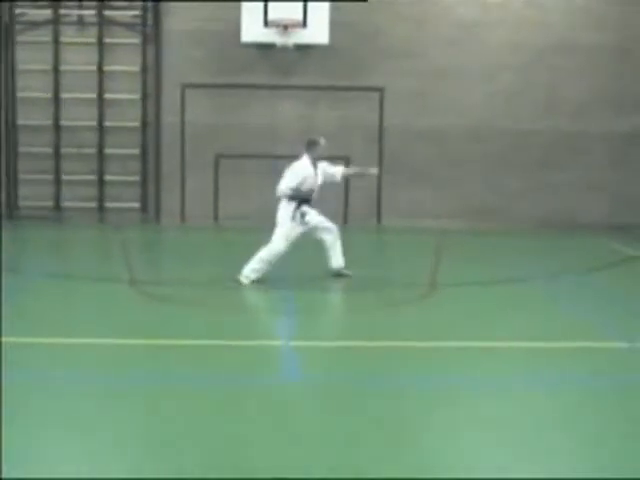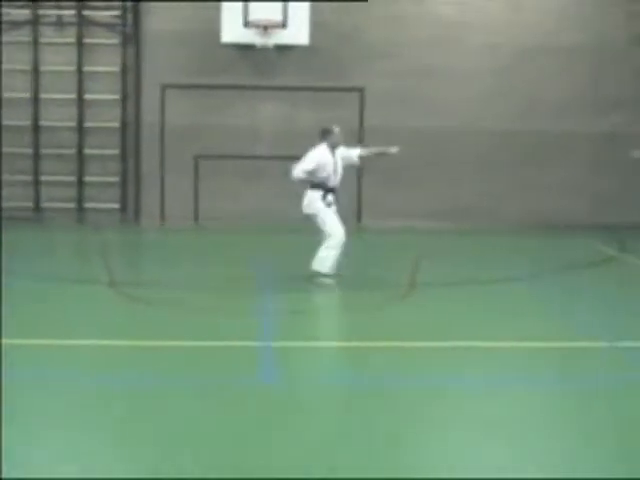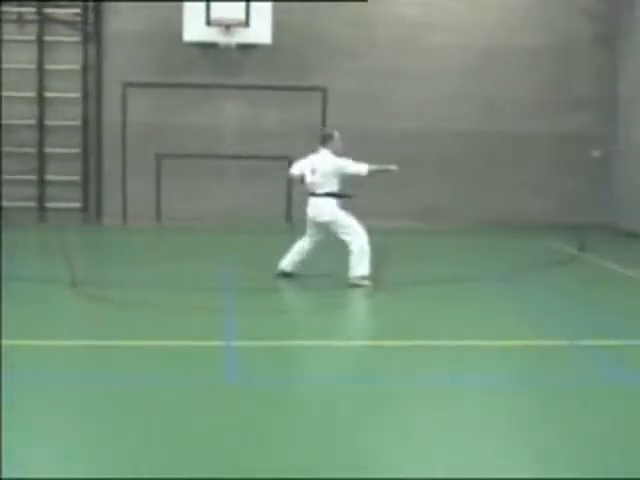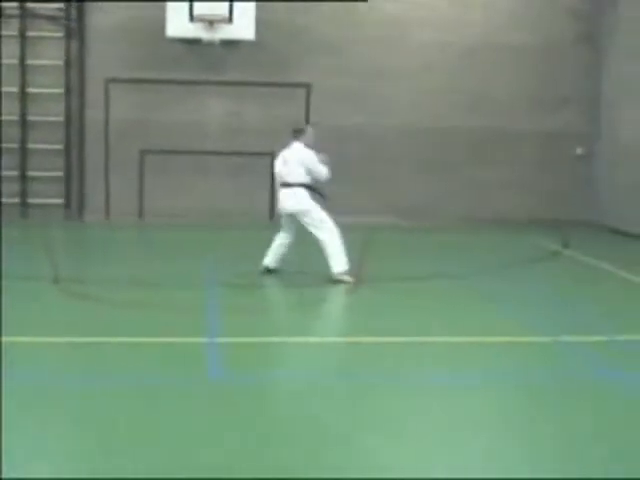
dt=0.4s
person 1, frame 1
left shoulder: (319, 166)
right shoulder: (299, 167)
left elbow: (342, 172)
right elbow: (282, 191)
left wrist: (366, 171)
right wrist: (304, 193)
left hip: (305, 210)
right hip: (291, 211)
left knee: (331, 231)
right knee: (278, 246)
left ankle: (337, 267)
right ankle: (247, 275)
person 1, frame 2
left shoulder: (338, 152)
right shoulder: (317, 154)
left elbow: (362, 152)
right elbow: (297, 173)
left wrist: (386, 150)
right wrist: (315, 181)
left hip: (326, 200)
right hip: (317, 199)
left knee: (334, 235)
right knee: (337, 235)
left ankle: (319, 268)
right ankle: (322, 270)
person 1, frame 3
left shoulder: (311, 159)
right shoulder: (334, 162)
left elbow: (294, 172)
right elbow: (364, 169)
left wrist: (309, 181)
right wrist: (387, 167)
left hip: (314, 206)
right hip: (329, 207)
left knee: (310, 238)
right knee: (358, 236)
left ankle: (285, 268)
right ankle: (358, 275)
person 1, frame 4
left shoulder: (282, 155)
right shoulder: (306, 153)
right elbow: (322, 175)
right wrist: (324, 163)
left hip: (284, 197)
right hip: (300, 198)
left knee: (287, 232)
right knee: (328, 230)
left ankle: (269, 264)
right ankle: (339, 271)
